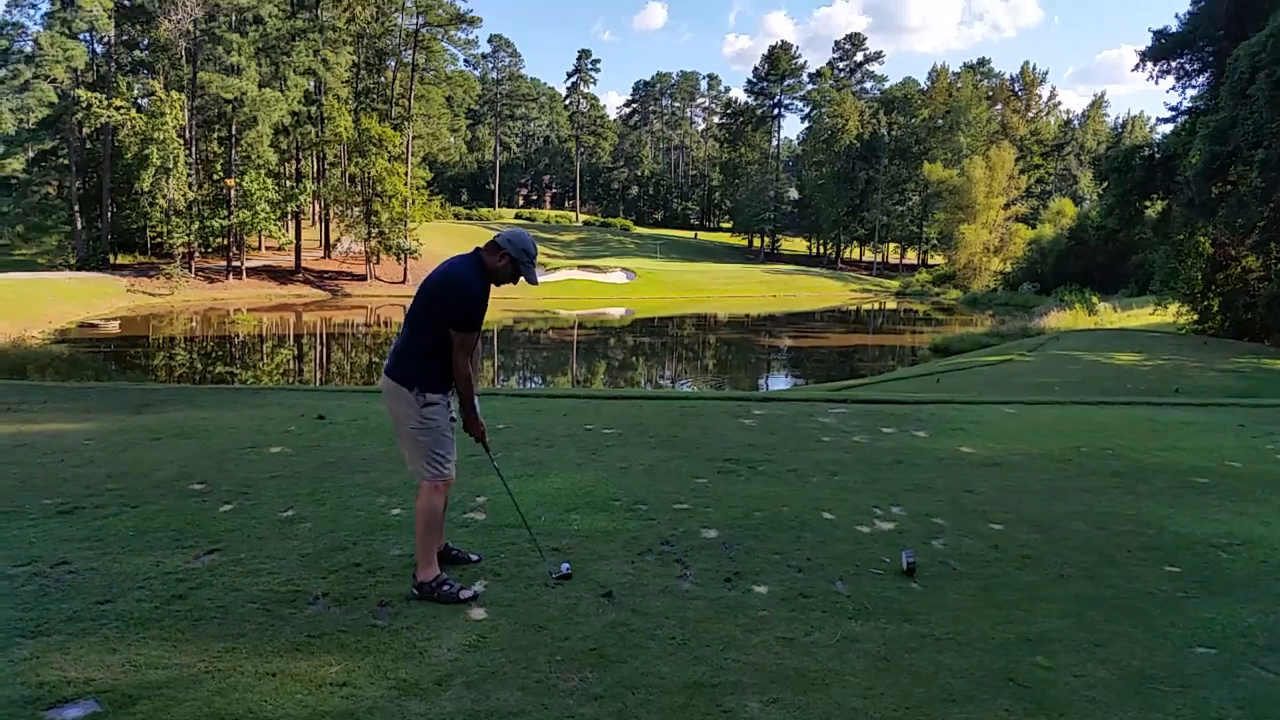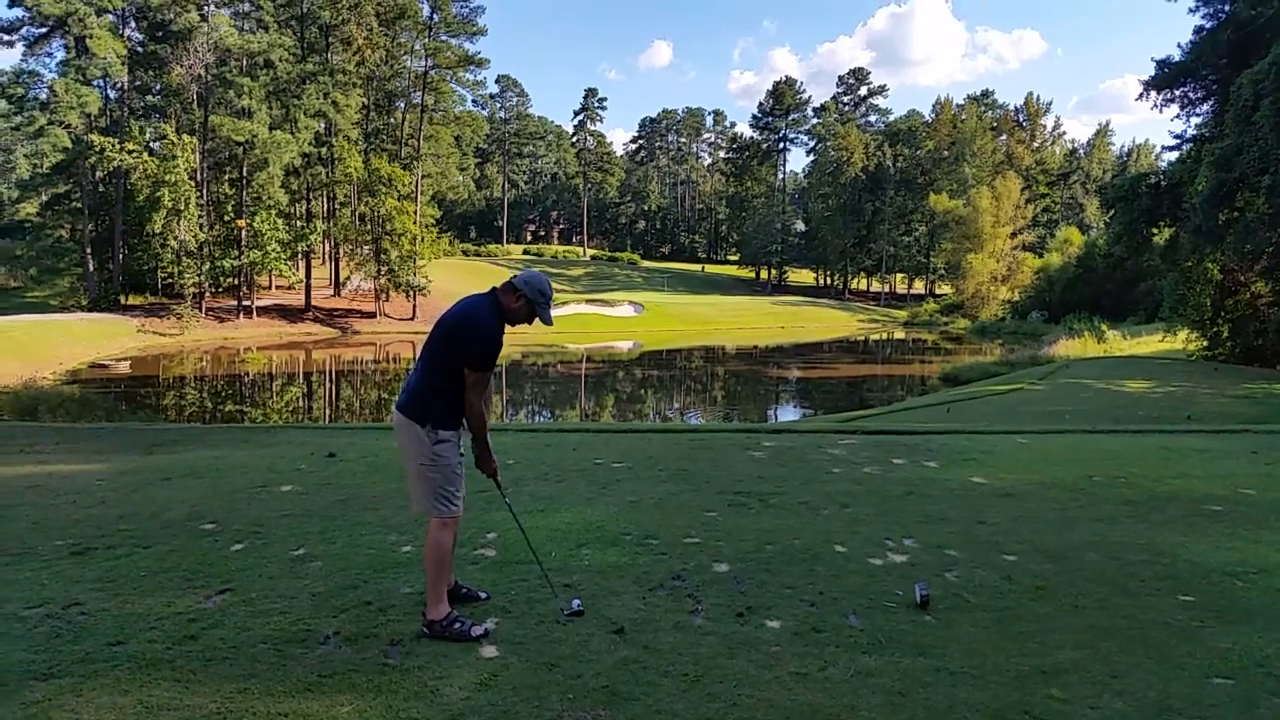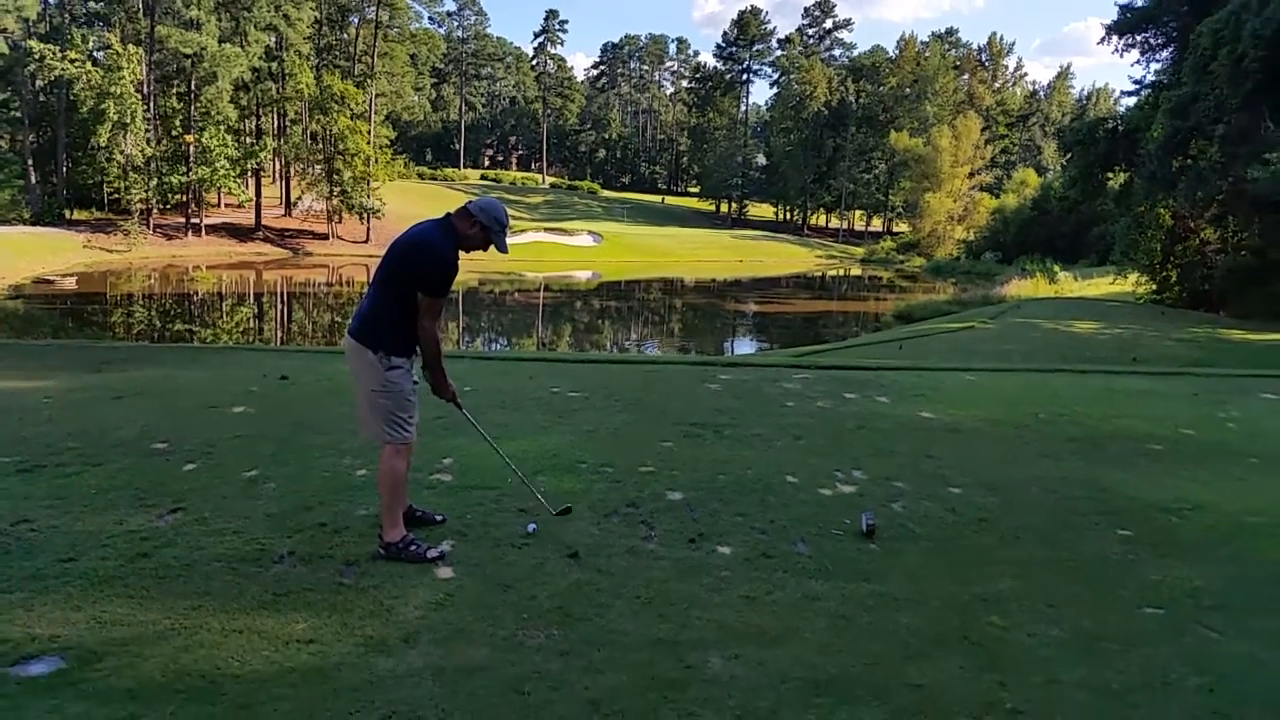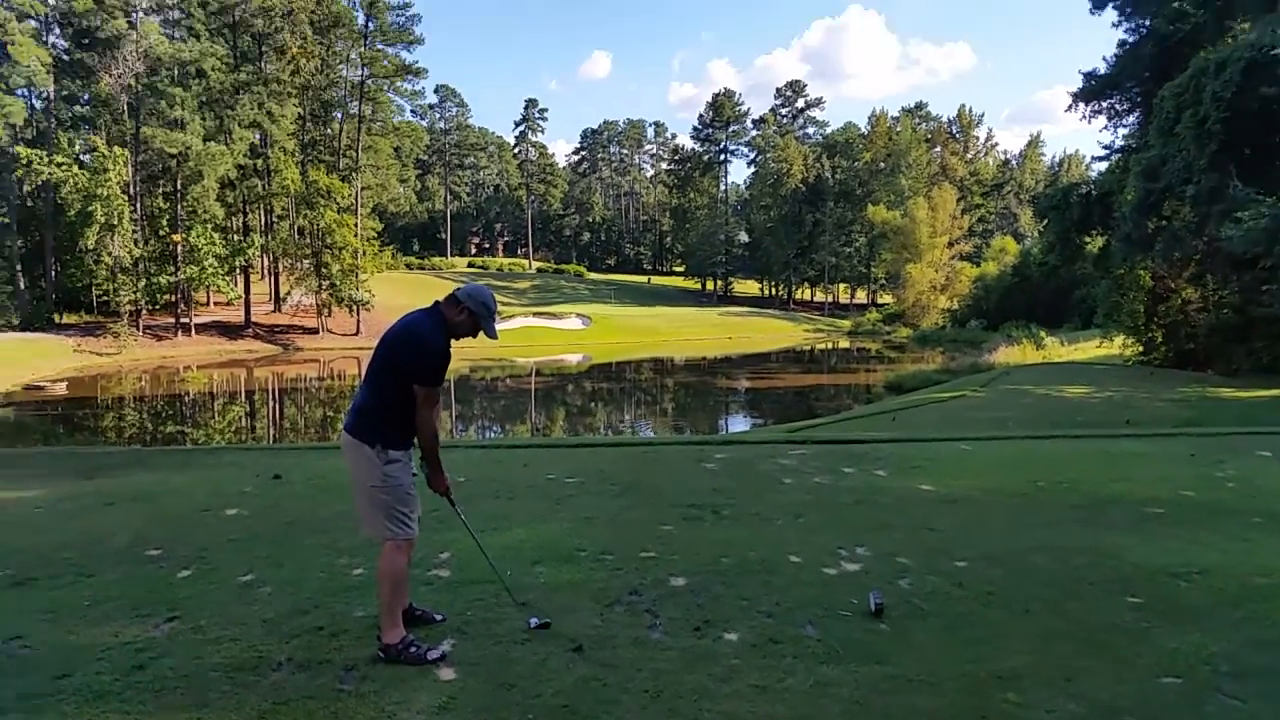
dt=0.5s
person 1, frame 1
left shoulder: (468, 272)
right shoulder: (467, 285)
left elbow: (470, 346)
right elbow: (460, 358)
left wrist: (471, 401)
right wrist: (471, 415)
left hip: (423, 381)
right hip: (415, 387)
left knee: (439, 472)
right knee: (437, 479)
left ankle: (436, 546)
right ankle: (427, 576)
person 1, frame 2
left shoulder: (480, 309)
right shoulder: (484, 326)
left elbow: (480, 387)
right elbow: (473, 396)
left wrist: (483, 439)
right wrist: (484, 452)
left hip: (429, 416)
right hip: (427, 422)
left knee: (449, 509)
right knee: (445, 516)
left ankle: (445, 583)
right ankle: (437, 613)
person 1, frame 3
left shoulder: (434, 234)
right shoulder: (439, 251)
right elbow: (426, 323)
left wrist: (431, 368)
right wrist: (438, 377)
left hip: (380, 342)
right hip: (380, 349)
left knee: (402, 434)
right knee: (398, 441)
left ankle: (400, 508)
right ankle: (393, 536)
person 1, frame 4
left shoulder: (423, 323)
right shoulder: (431, 341)
right elbow: (425, 414)
left wrist: (429, 464)
right wrist: (436, 471)
left hip: (381, 437)
right hip: (378, 444)
left knee: (405, 529)
right knee: (400, 537)
left ankle: (400, 606)
right ankle: (392, 636)
